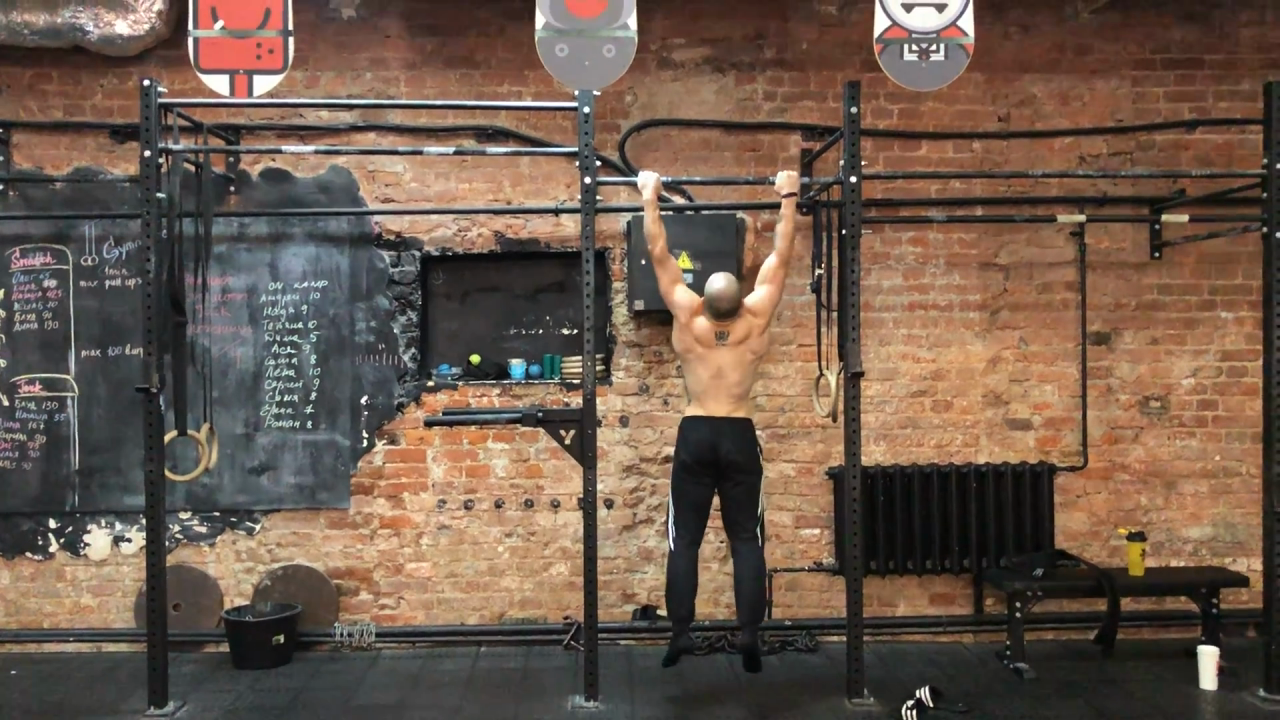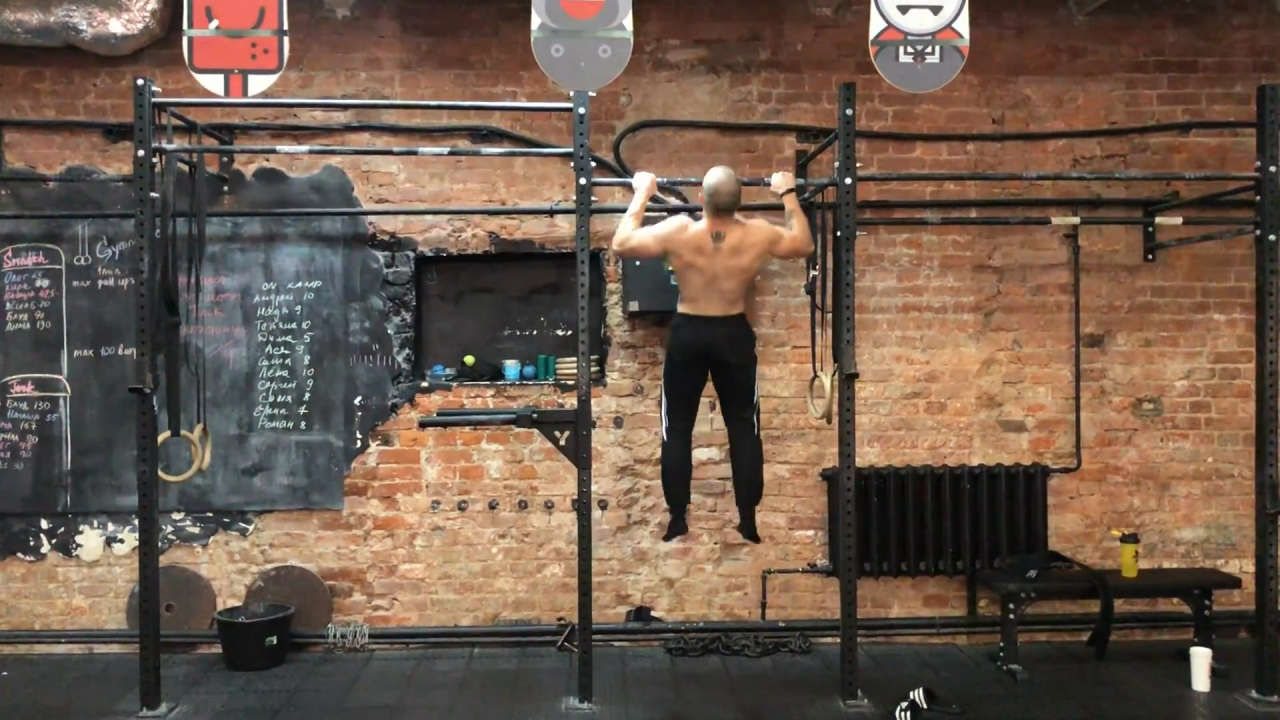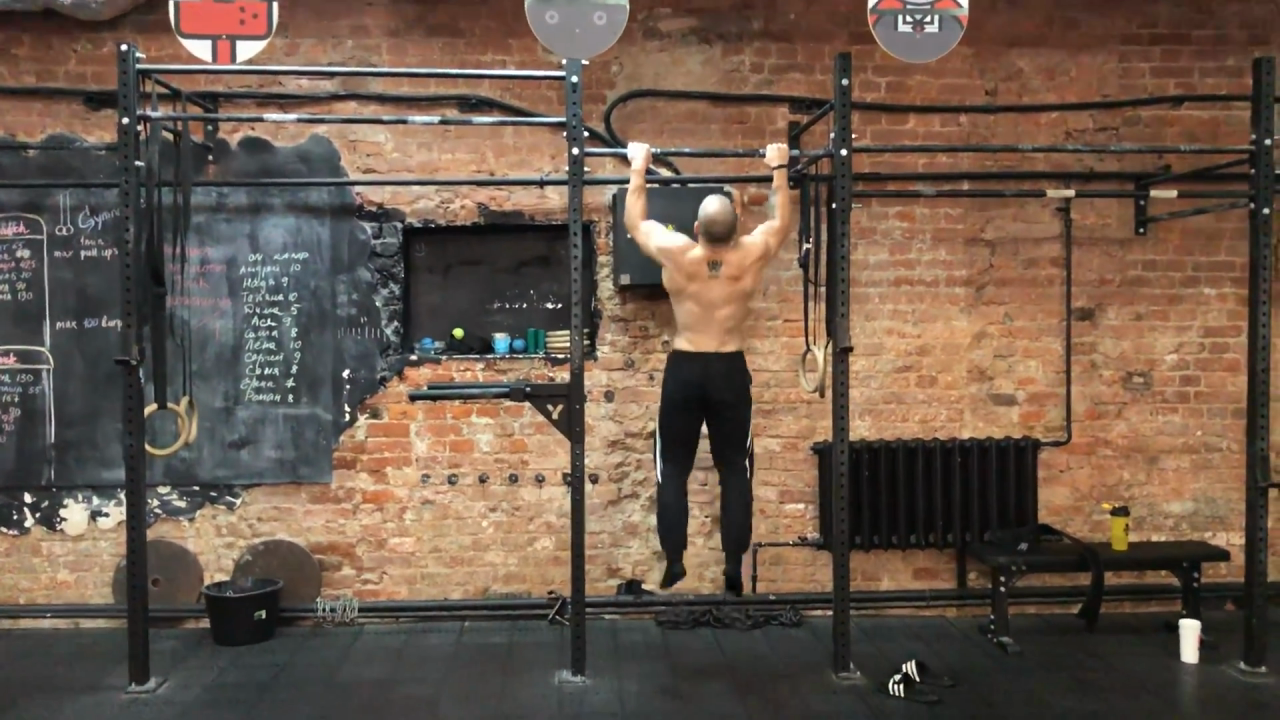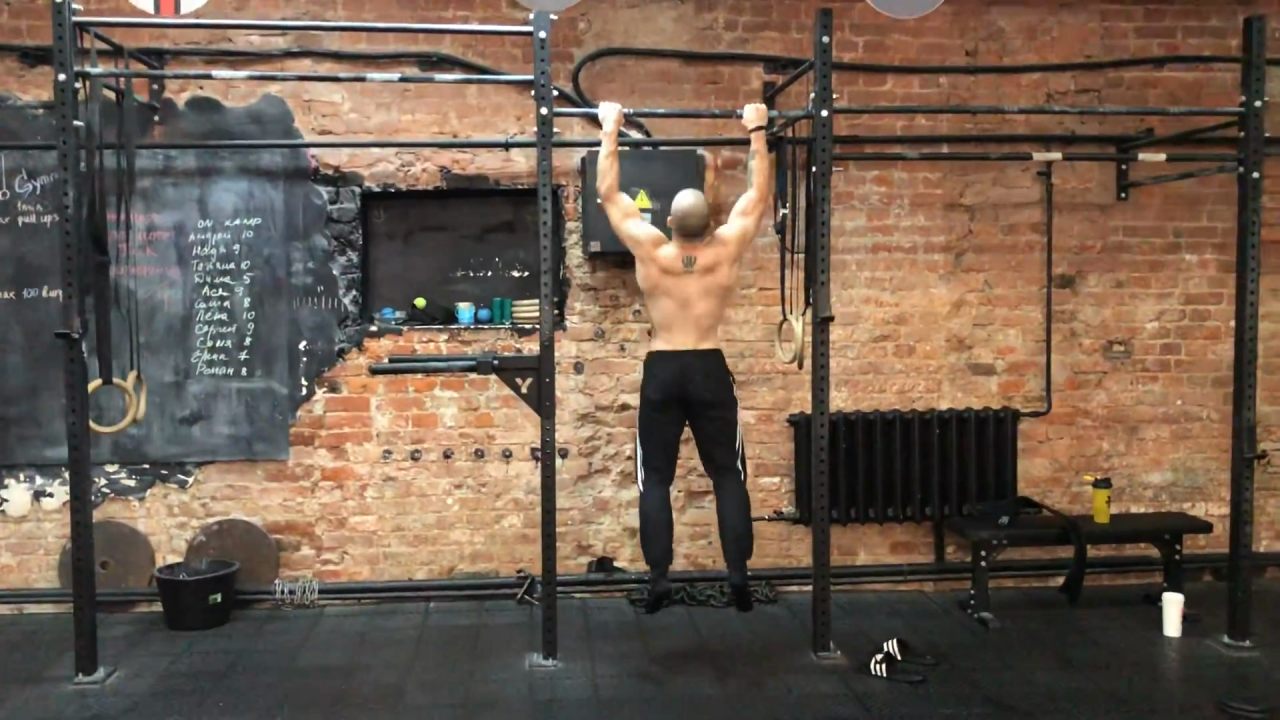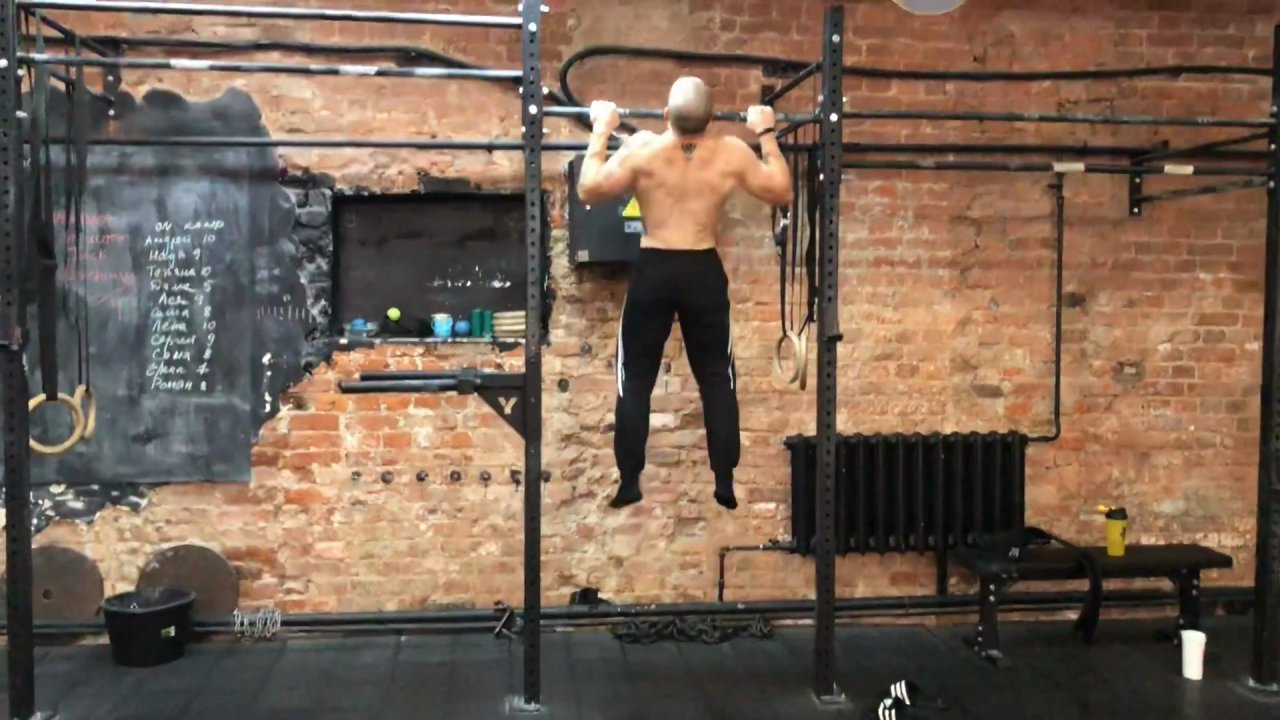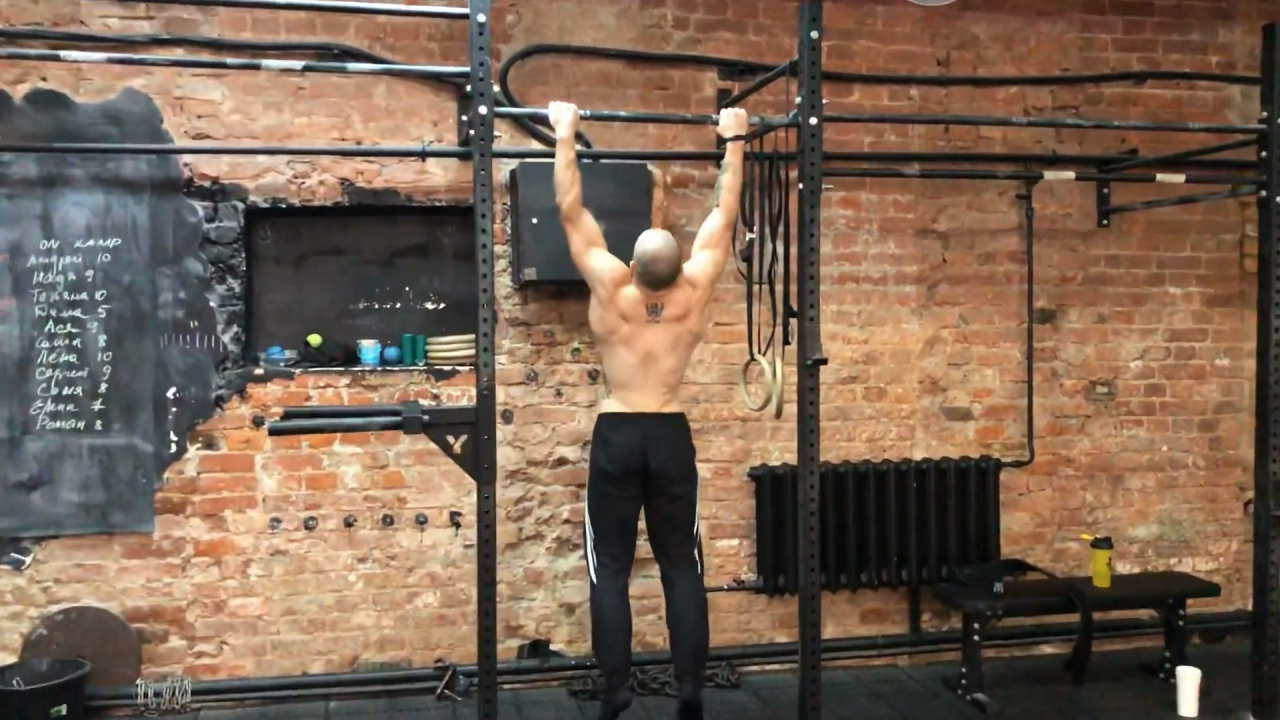
dt=0.7s
person 1, frame 1
left shoulder: (686, 318)
right shoulder: (756, 320)
left elbow: (659, 256)
right elbow: (780, 256)
left wrist: (650, 197)
right wrist: (788, 197)
left hip: (695, 435)
right hip: (739, 437)
left knee: (684, 539)
right knee: (746, 538)
left ankle: (681, 632)
right ankle: (750, 633)
person 1, frame 2
left shoulder: (678, 230)
right shoulder: (758, 234)
left elbow: (621, 244)
right elbow: (804, 245)
left wrist: (640, 195)
right wrist: (788, 193)
left hip: (688, 332)
right hip: (734, 333)
left knee: (677, 428)
right knee: (743, 427)
person 1, frame 3
left shoulder: (675, 251)
right shoulder: (753, 253)
left elbow: (632, 219)
right elbow: (782, 220)
left wrist: (638, 168)
right wrist: (779, 169)
left hip: (683, 369)
right hip: (729, 370)
left knee: (673, 471)
right knee: (734, 470)
left ankle: (674, 561)
right ankle: (734, 566)
person 1, frame 4
left shoulder: (649, 251)
right shoulder: (728, 250)
left elbow: (608, 192)
right elbow: (760, 192)
left wrist: (610, 130)
right wrist: (757, 130)
left hip: (662, 373)
right hip: (710, 372)
left knee: (654, 480)
right knee: (727, 476)
left ankle: (659, 577)
right ankle: (738, 573)
person 1, frame 5
left shoulder: (642, 148)
right shoulder: (733, 153)
left elbow: (588, 190)
right elbow: (783, 193)
left wrist: (601, 132)
right wrist: (766, 133)
left hip: (652, 270)
right hip: (704, 272)
left knee: (635, 380)
right knee: (716, 377)
left ankle: (630, 482)
right ankle: (724, 482)
person 1, frame 6
left shoulder: (609, 293)
right shoulder: (695, 295)
left elbow: (571, 210)
right elbow: (725, 217)
left wrist: (565, 134)
right wrist: (734, 140)
left hip: (616, 439)
right hip: (671, 439)
left knee: (609, 571)
right knee: (682, 569)
